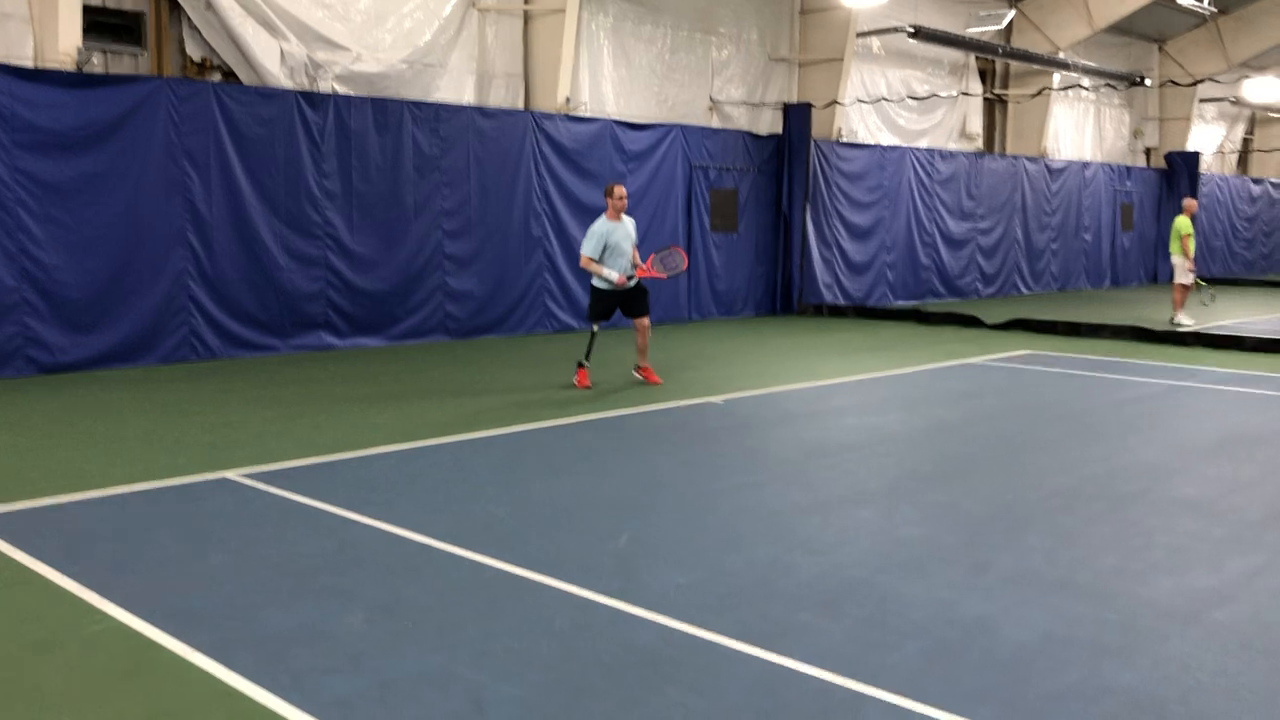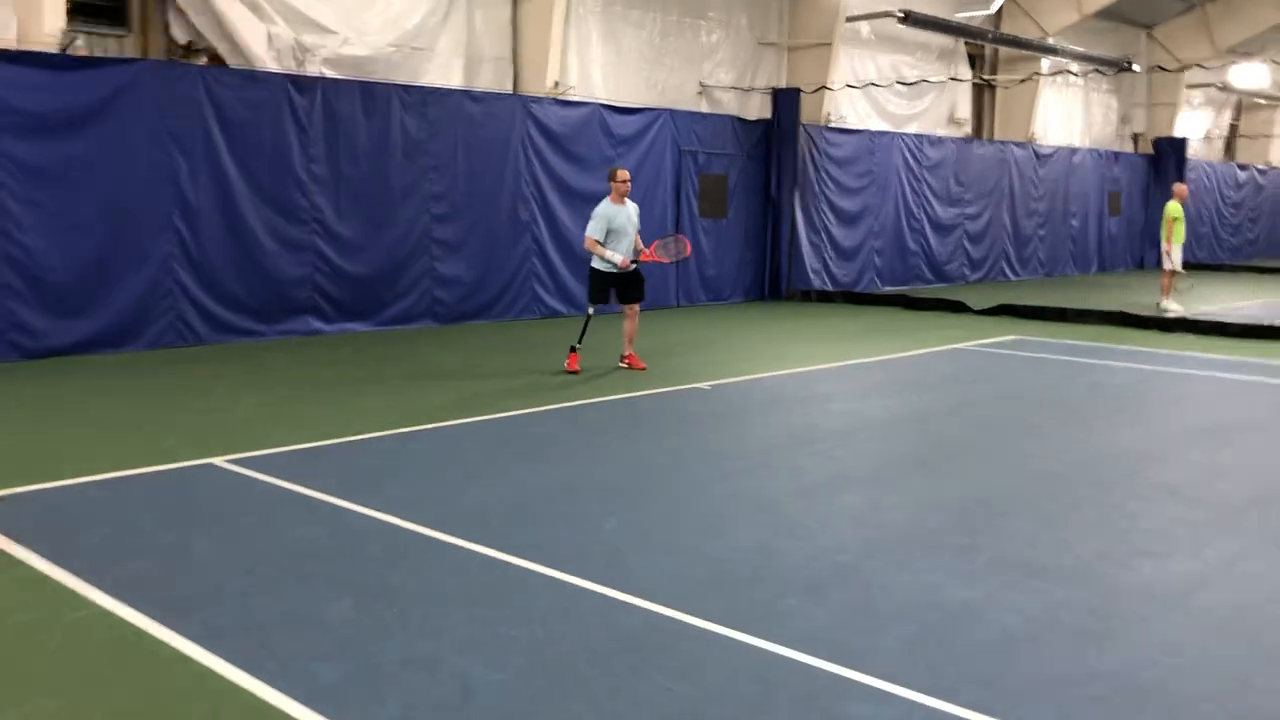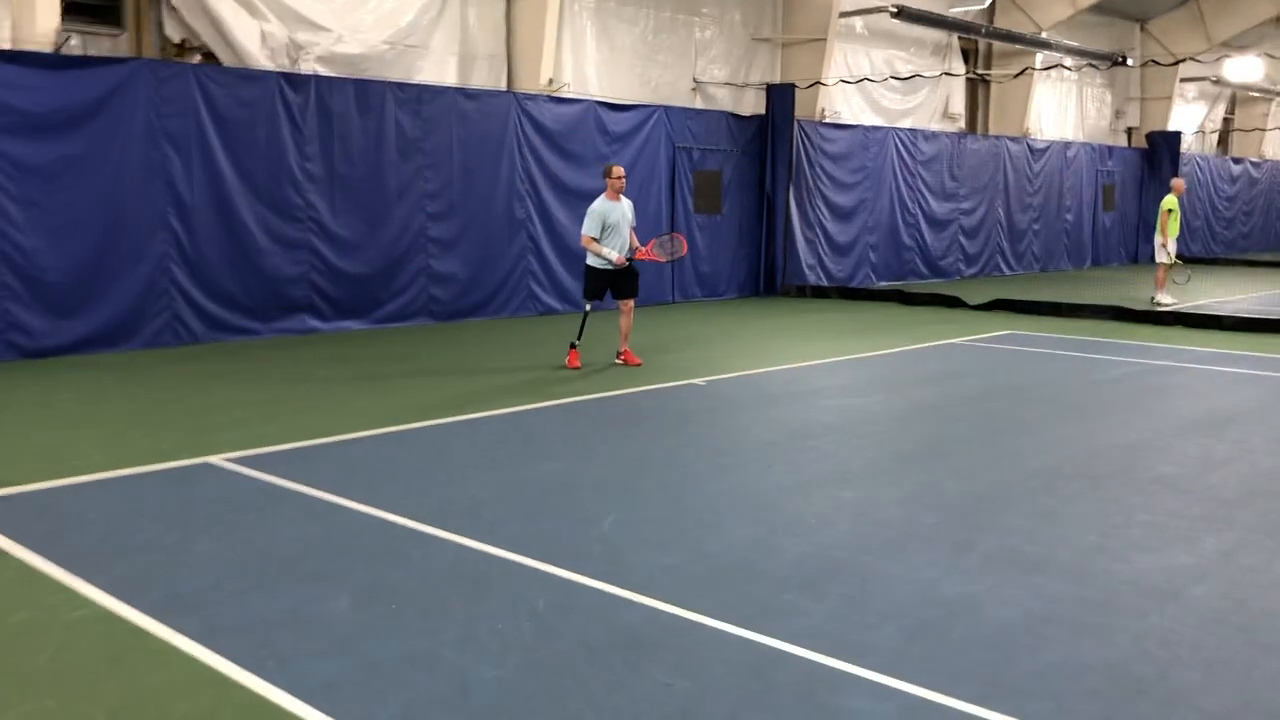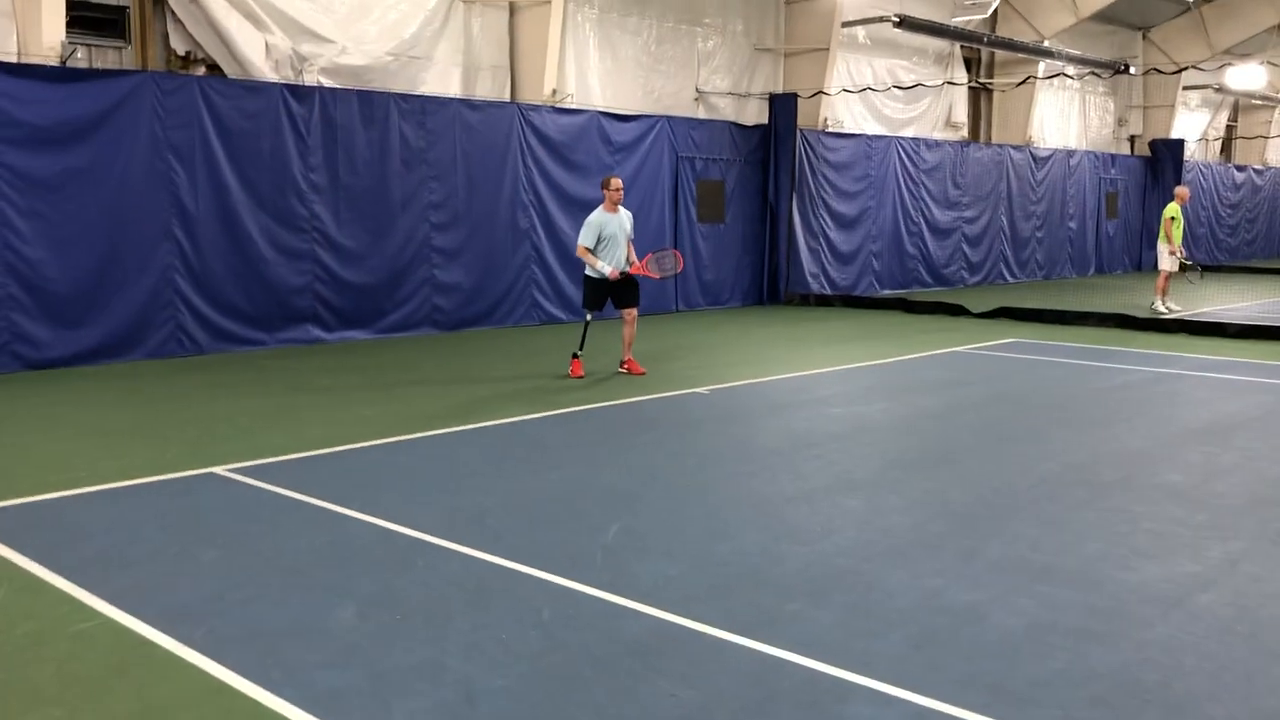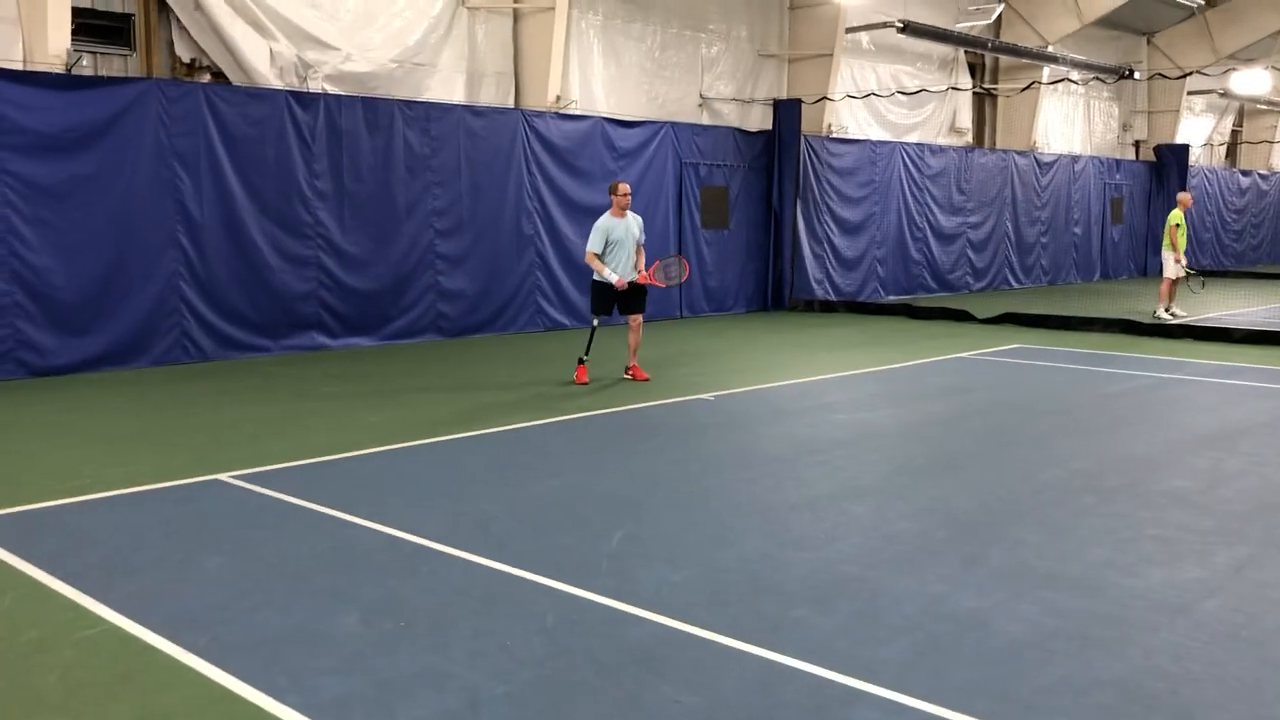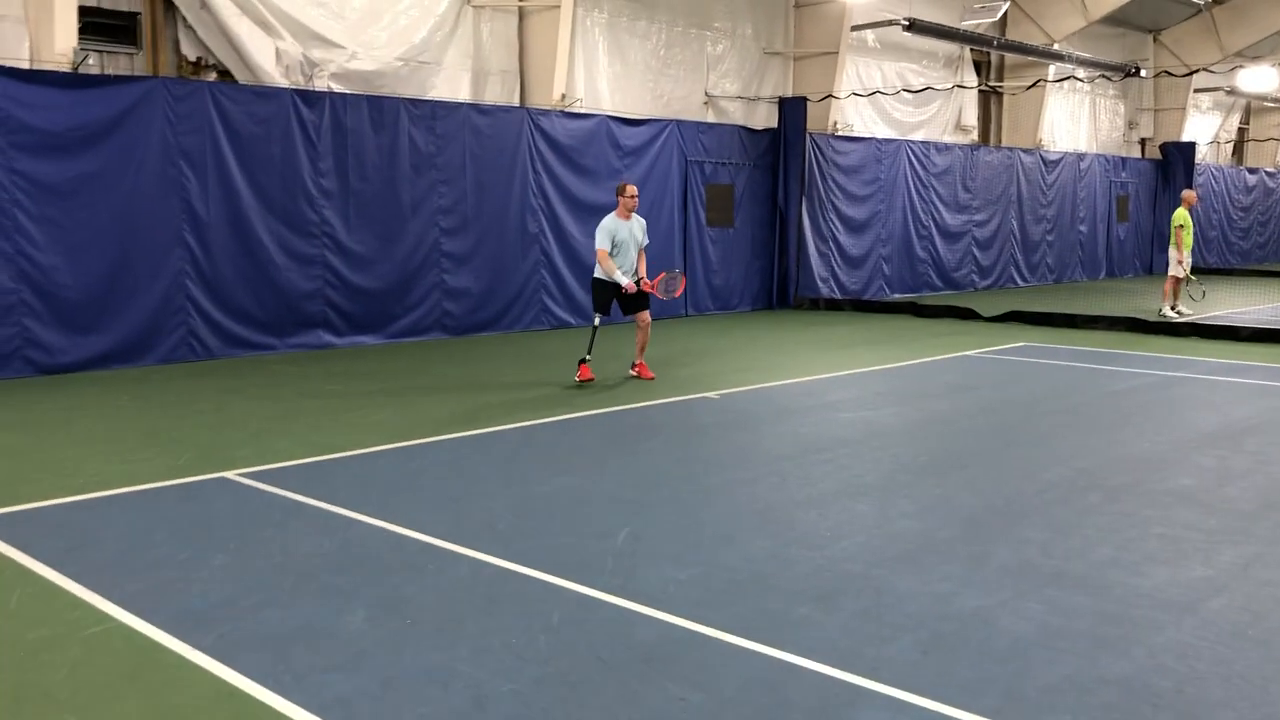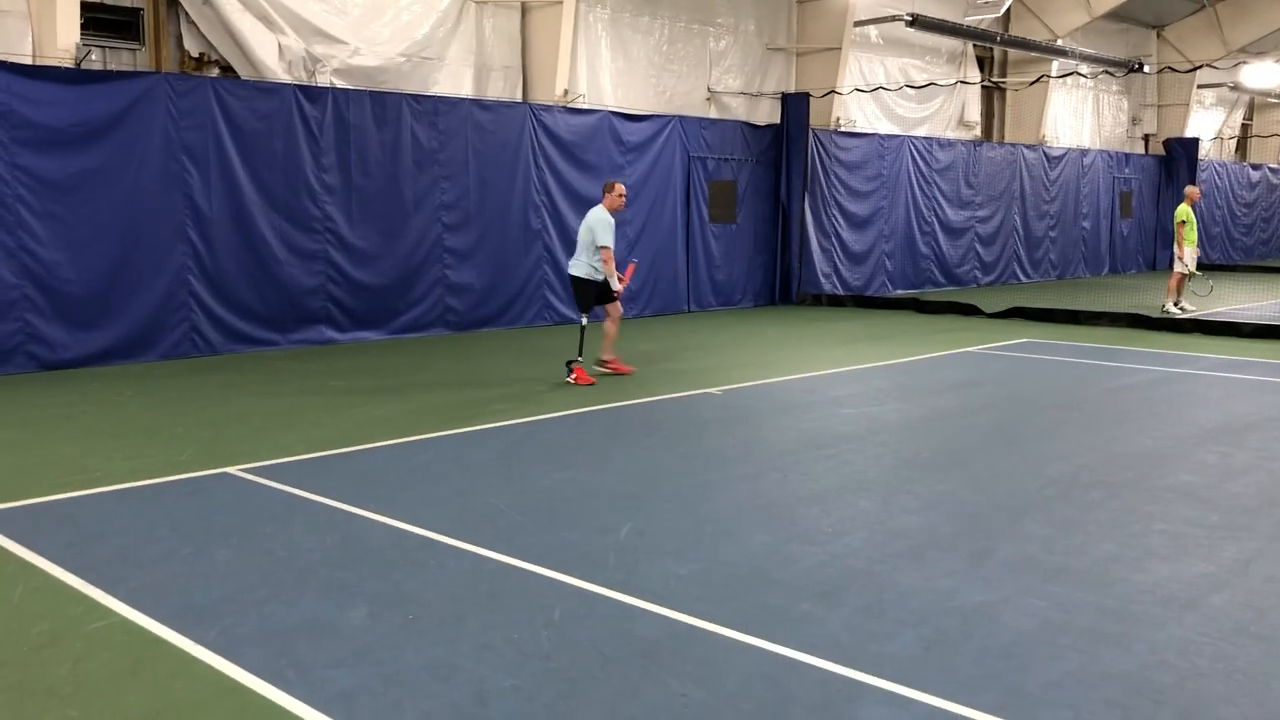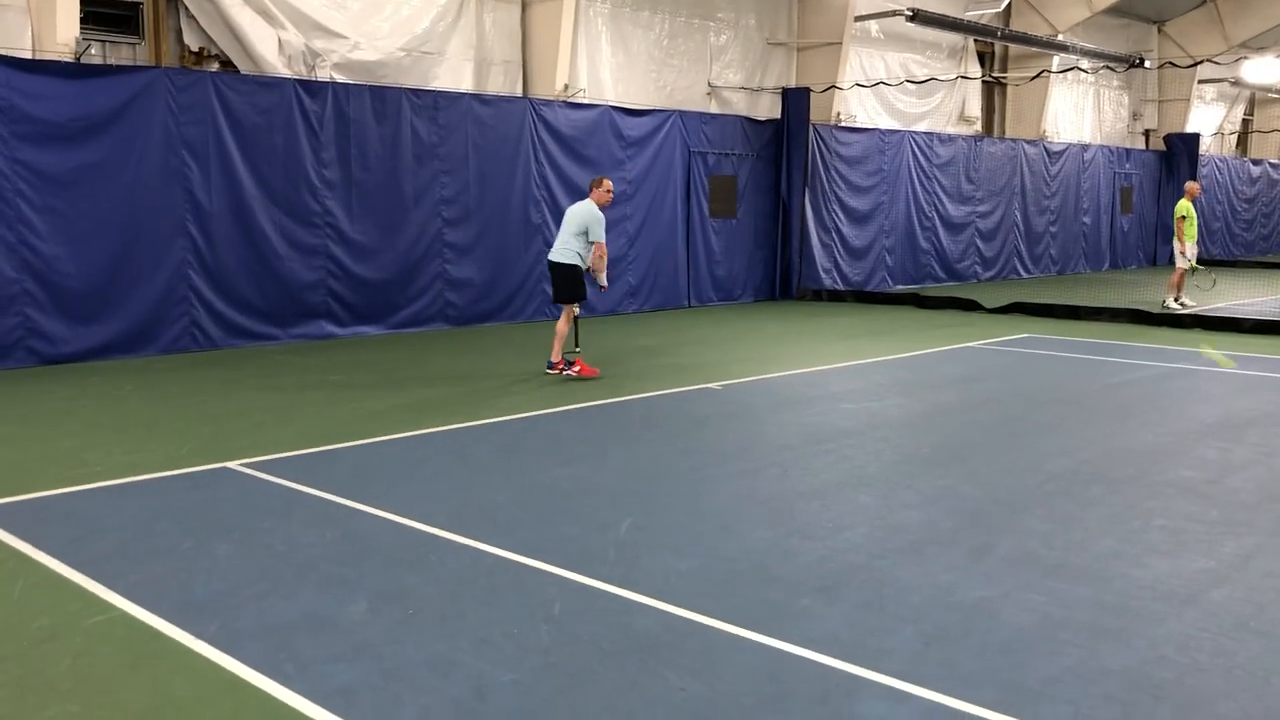
dt=0.3s
person 1, frame 1
left shoulder: (630, 222)
right shoulder: (599, 229)
right elbow: (585, 262)
left wrist: (638, 264)
right wrist: (612, 276)
left hip: (630, 284)
right hip: (605, 288)
left knee: (643, 324)
right knee: (595, 329)
left ankle: (642, 367)
right ankle: (582, 370)
person 1, frame 2
left shoulder: (633, 207)
right shoulder: (603, 211)
right elbow: (589, 244)
left wrist: (641, 249)
right wrist: (616, 258)
left hip: (629, 270)
right hip: (603, 270)
left knee: (632, 310)
right knee: (591, 311)
left ankle: (627, 355)
right ankle: (574, 354)
person 1, frame 3
left shoulder: (627, 204)
right shoulder: (598, 208)
right elbow: (586, 241)
left wrist: (636, 247)
right wrist: (612, 255)
left hip: (623, 266)
right hip: (599, 267)
left knee: (627, 306)
right knee: (588, 308)
left ankle: (623, 352)
right ankle: (573, 350)
person 1, frame 4
left shoulder: (627, 216)
right shoulder: (595, 220)
right elbow: (581, 251)
left wrist: (633, 261)
right wrist: (606, 269)
left hip: (622, 276)
right hip: (597, 277)
left knee: (631, 315)
right knee: (589, 318)
left ankle: (626, 360)
right ankle: (576, 360)
person 1, frame 5
left shoulder: (636, 220)
right shoulder: (602, 225)
right elbow: (590, 258)
left wrist: (641, 270)
right wrist: (613, 277)
left hip: (631, 282)
right hip: (605, 282)
left knee: (636, 322)
right knee: (596, 323)
left ankle: (631, 366)
right ankle: (582, 366)
person 1, frame 6
left shoulder: (640, 223)
right shoulder: (607, 225)
right elbow: (602, 258)
left wrist: (642, 276)
right wrist: (623, 281)
left hip: (630, 281)
right hip: (605, 280)
left knee: (644, 320)
right knee: (598, 320)
left ankle: (638, 364)
right ankle: (583, 366)
person 1, frame 7
left shoulder: (605, 216)
right shoulder: (601, 219)
right elbow: (607, 256)
left wrist: (614, 273)
right wrist: (614, 284)
left hip: (599, 275)
right hip: (583, 275)
left knee: (616, 312)
right knee: (585, 320)
left ankle: (606, 359)
right ankle: (575, 368)
person 1, frame 8
left shoulder: (578, 207)
right shoulder: (596, 215)
right elbow: (600, 252)
left wrist: (589, 262)
right wrist: (602, 279)
left hip: (557, 261)
right hip: (567, 264)
left knee: (567, 312)
right knee: (571, 310)
left ankle: (555, 361)
right ankle: (572, 363)
